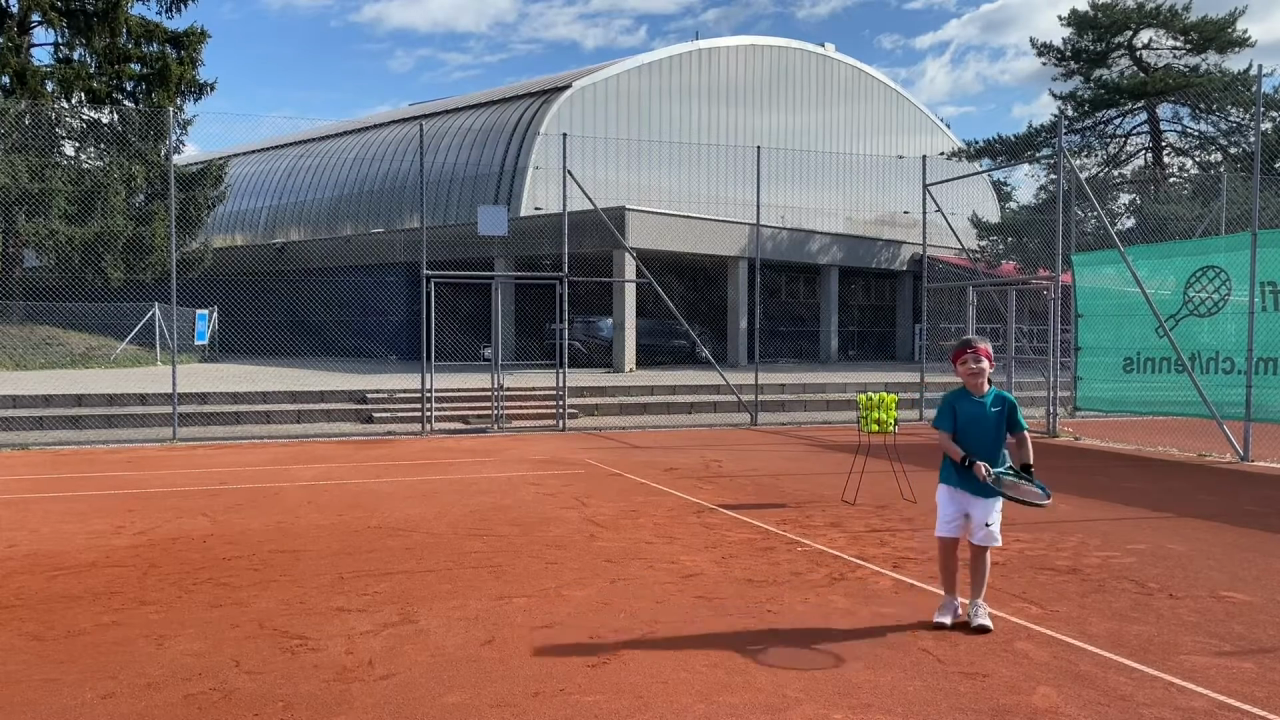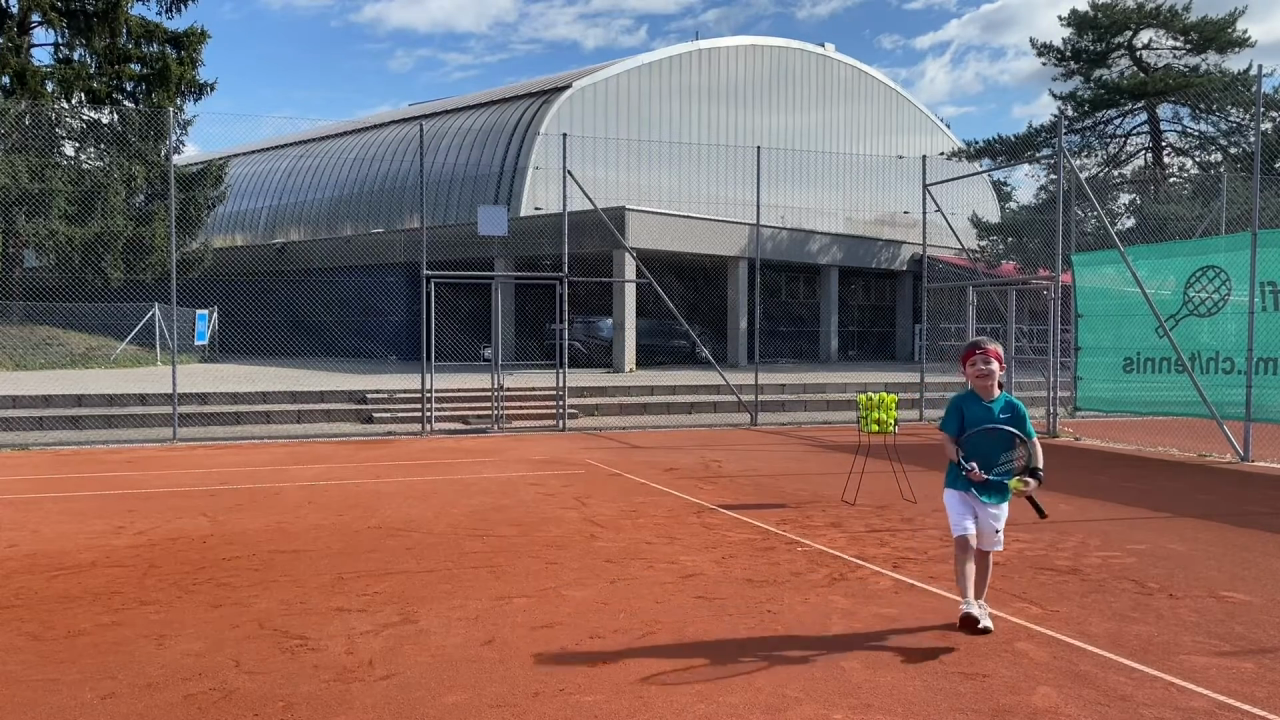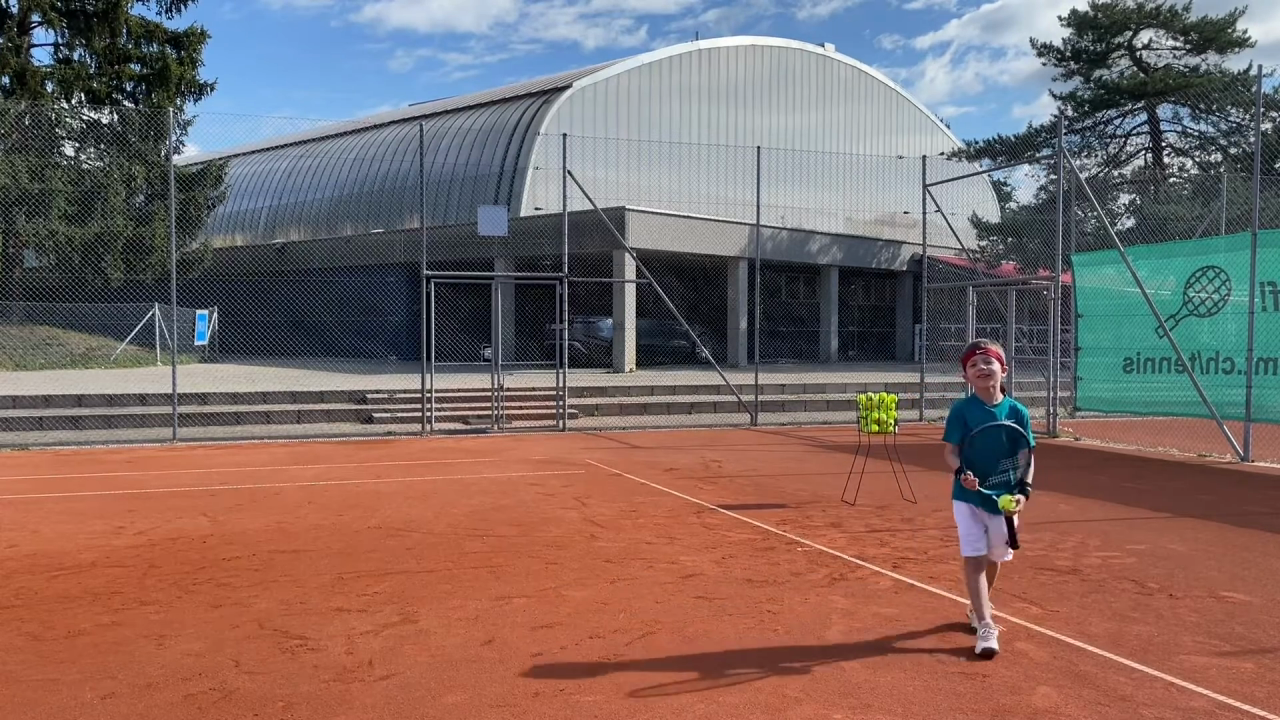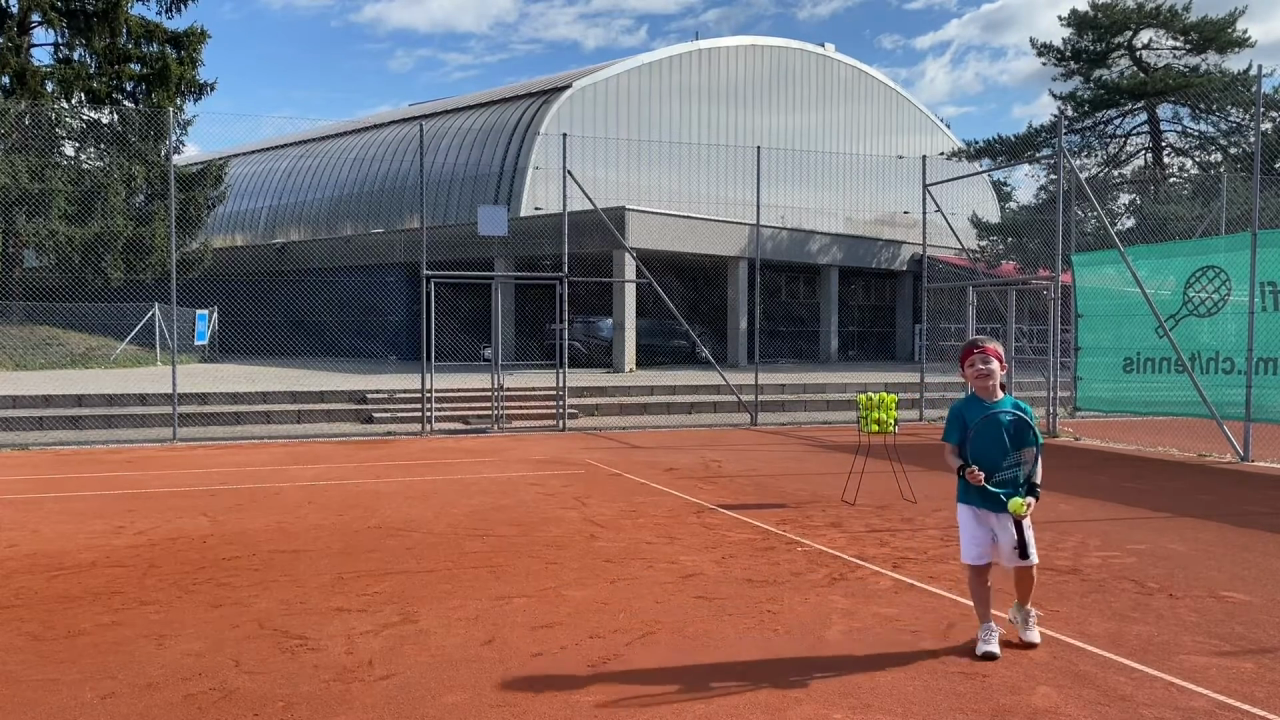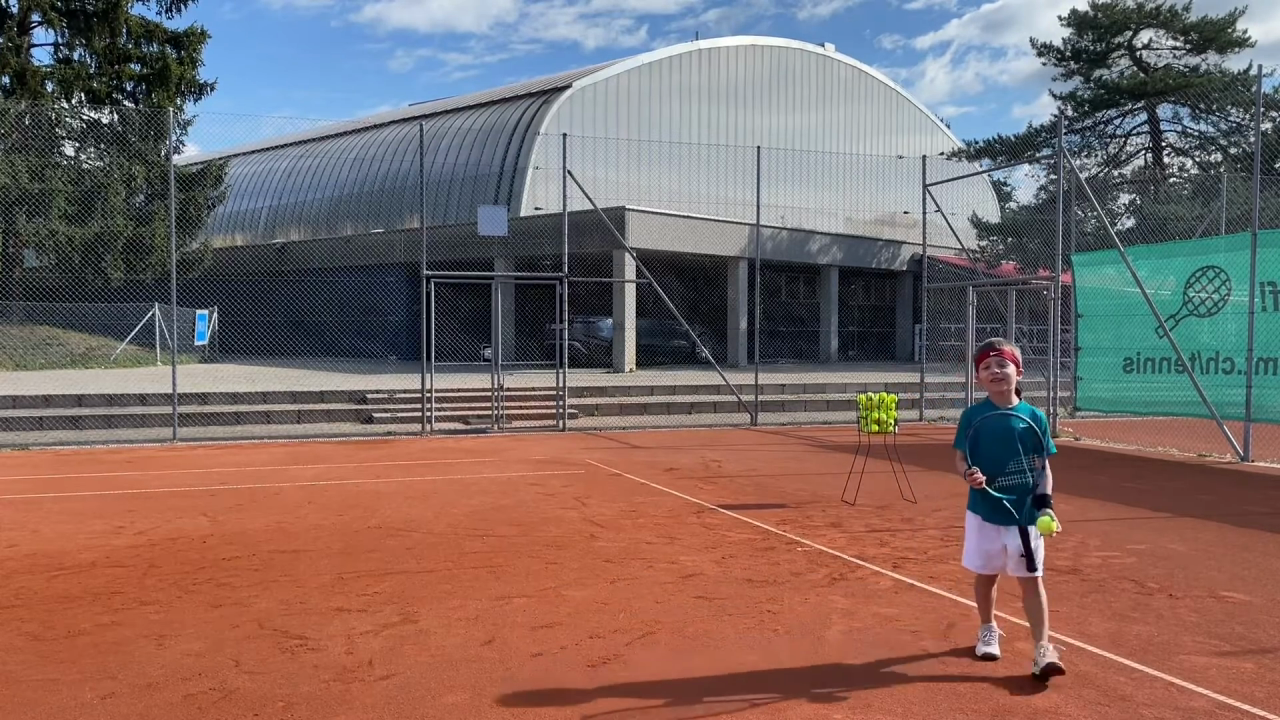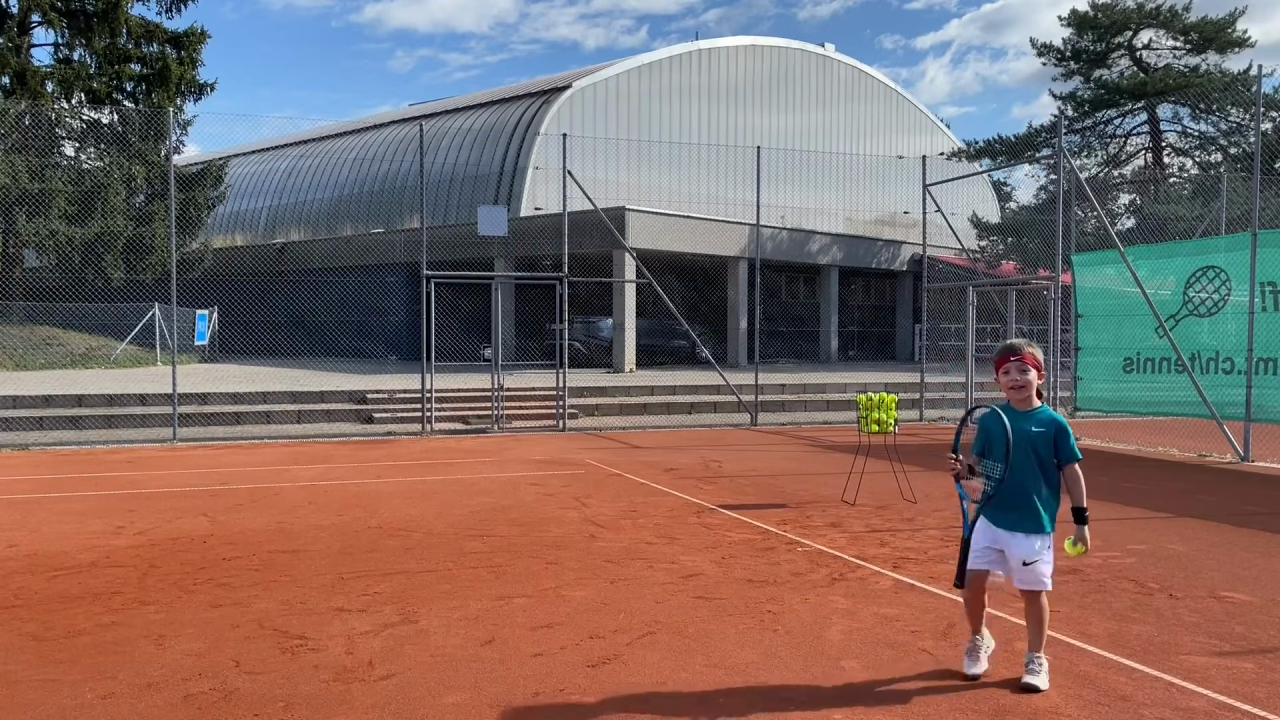
dt=0.3s
person 1, frame 1
left shoulder: (1005, 401)
right shoulder: (952, 400)
left elbow: (1021, 437)
right elbow: (945, 440)
left wrist: (1026, 469)
right wrist: (970, 463)
left hip: (989, 489)
right hip: (954, 483)
left knee: (981, 547)
right knee: (947, 542)
left ankle: (977, 605)
right ankle: (950, 602)
person 1, frame 2
left shoulder: (1013, 407)
right shoulder: (959, 403)
left elbow: (1032, 445)
right elbow: (948, 443)
left wrist: (1035, 475)
right wrist: (965, 465)
left hip: (996, 491)
right hip: (960, 488)
left knee: (985, 550)
right knee: (965, 543)
left ankle: (979, 605)
right ankle: (968, 605)
person 1, frame 3
left shoulder: (1018, 412)
right shoulder: (961, 410)
right elbow: (950, 452)
left wrist: (1023, 491)
right wrist: (961, 474)
right hip: (969, 498)
left knee: (995, 559)
right knee: (975, 560)
left ankle: (978, 608)
right ankle: (986, 626)
person 1, frame 4
left shoulder: (1020, 410)
right shoulder: (960, 410)
right elbow: (950, 453)
left wrist: (1032, 492)
right wrist: (964, 471)
left hip: (1011, 502)
right hip: (974, 502)
left knee: (1026, 565)
right knee: (978, 567)
left ankle: (1023, 611)
right ankle: (987, 629)
person 1, frame 5
left shoulder: (1034, 417)
right shoulder: (973, 415)
left elbow: (1042, 465)
right elbow: (961, 458)
left wrist: (1044, 503)
right wrist: (968, 474)
left hip: (1024, 513)
right hip: (983, 511)
left knee: (1031, 577)
right knee: (985, 575)
left ankle: (1043, 650)
right ankle: (988, 631)
person 1, frame 6
left shoulder: (1054, 423)
left elbow: (1071, 472)
left wrist: (1081, 520)
right wrist: (962, 469)
left hip: (1036, 523)
right hip: (991, 517)
left knee: (1033, 592)
right knee: (973, 582)
left ankle: (1035, 660)
right ankle: (978, 639)
